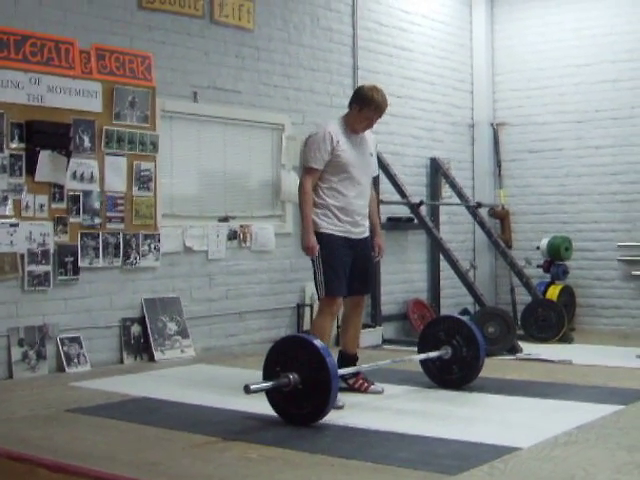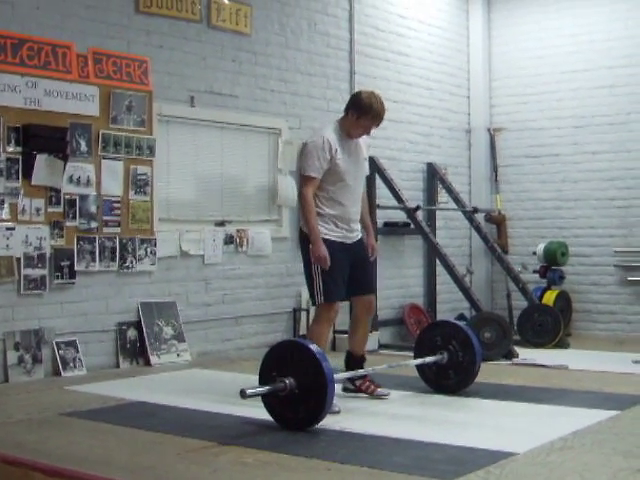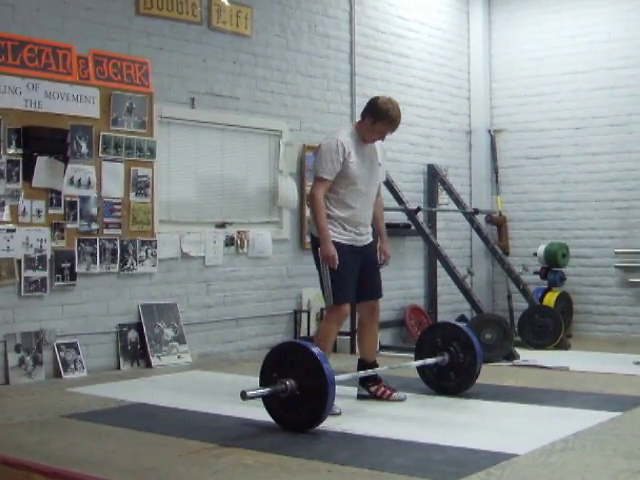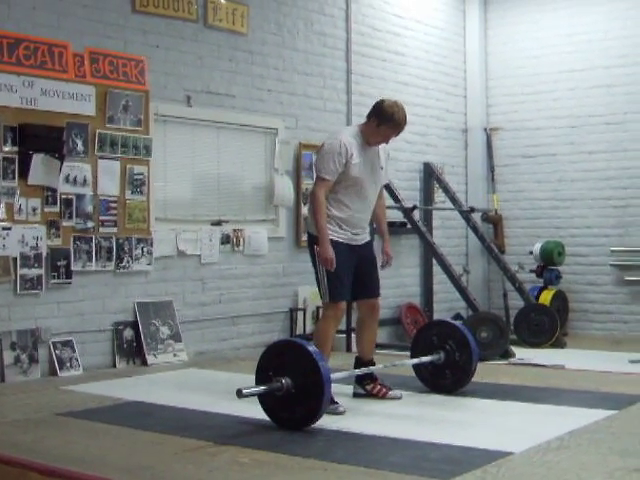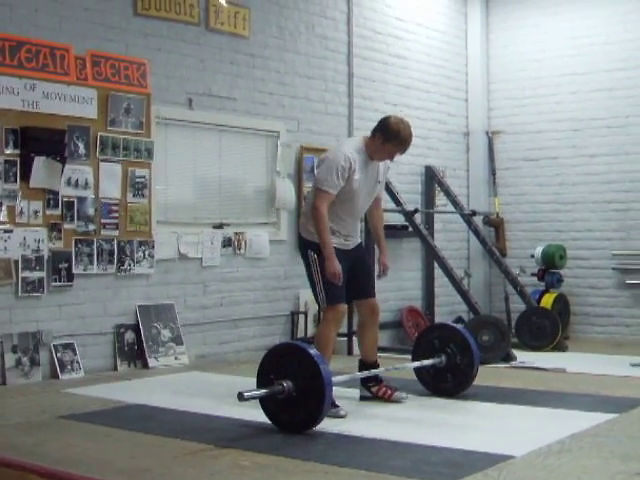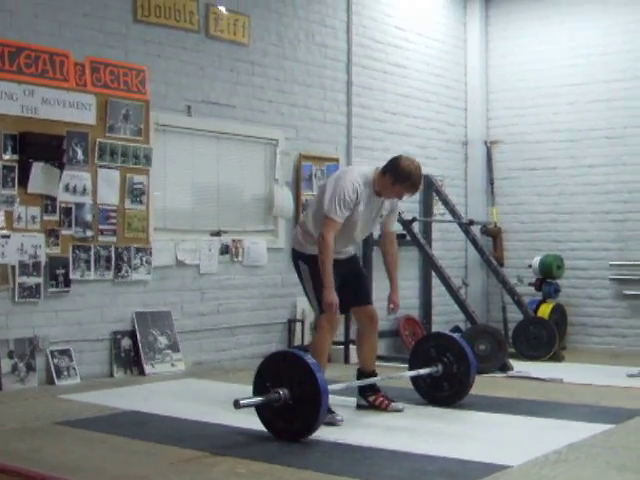
dt=0.3s
person 1, frame 1
left shoulder: (369, 141)
right shoulder: (326, 135)
right elbow: (306, 184)
left wrist: (377, 232)
right wrist: (308, 231)
left hip: (359, 234)
right hip: (330, 233)
left knee: (357, 302)
right knee: (332, 302)
left ankle: (347, 370)
person 1, frame 2
left shoulder: (360, 143)
right shoulder: (322, 142)
right elbow: (306, 193)
left wrist: (369, 232)
right wrist: (316, 241)
left hip: (353, 238)
right hip: (325, 239)
left knee: (367, 304)
right knee: (328, 308)
left ankle: (355, 373)
person 1, frame 3
left shoulder: (377, 149)
right shoulder: (337, 145)
right elbow: (317, 193)
left wrist: (382, 239)
right wrist: (325, 241)
left hip: (363, 242)
right hip: (336, 241)
left knee: (371, 309)
right knee: (338, 310)
left ankle: (369, 380)
person 1, frame 4
left shoulder: (380, 151)
right shoulder: (340, 144)
right elbow: (318, 194)
left wrist: (385, 239)
right wrist: (324, 242)
left hip: (360, 239)
right hip: (332, 239)
left knee: (371, 307)
right knee: (335, 307)
left ankle: (365, 378)
person 1, frame 5
left shoulder: (381, 163)
right shoulder: (343, 157)
left elbow: (375, 207)
right elbow: (319, 206)
left wrist: (383, 250)
right wrist: (329, 256)
left hip: (352, 242)
right hip: (321, 242)
left knee: (370, 308)
right knee: (335, 311)
left ankle: (370, 381)
person 1, frame 6
left shoulder: (389, 198)
right shoulder: (350, 183)
left elbow: (389, 240)
right elbow: (325, 235)
left wrist: (394, 288)
right wrist: (328, 289)
left hip: (344, 254)
right hip: (311, 251)
left knee: (369, 316)
right knee: (330, 317)
left ankle: (368, 391)
